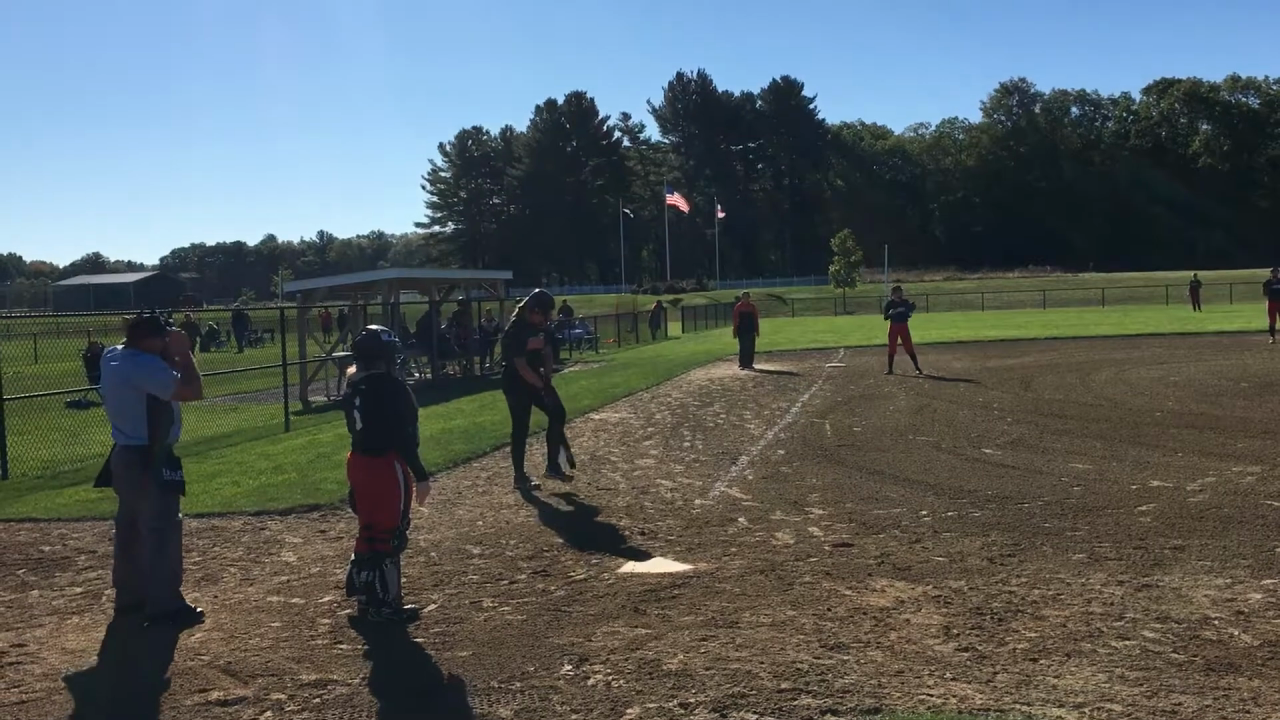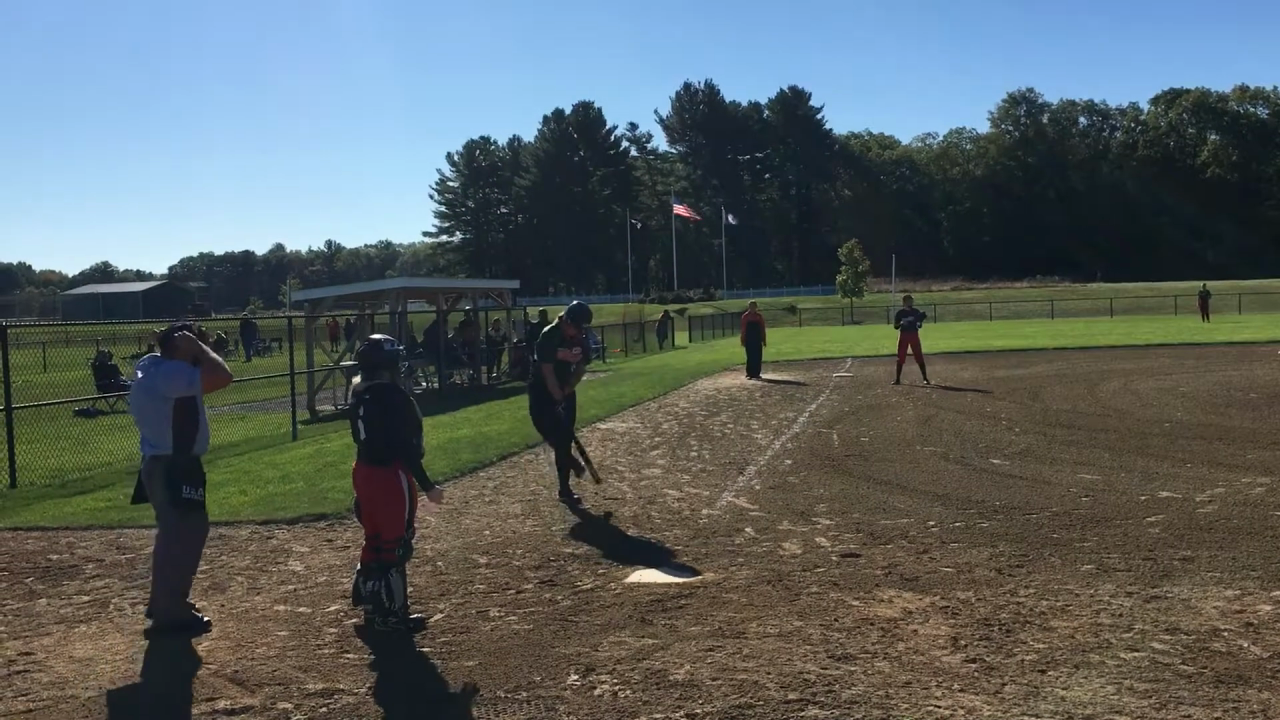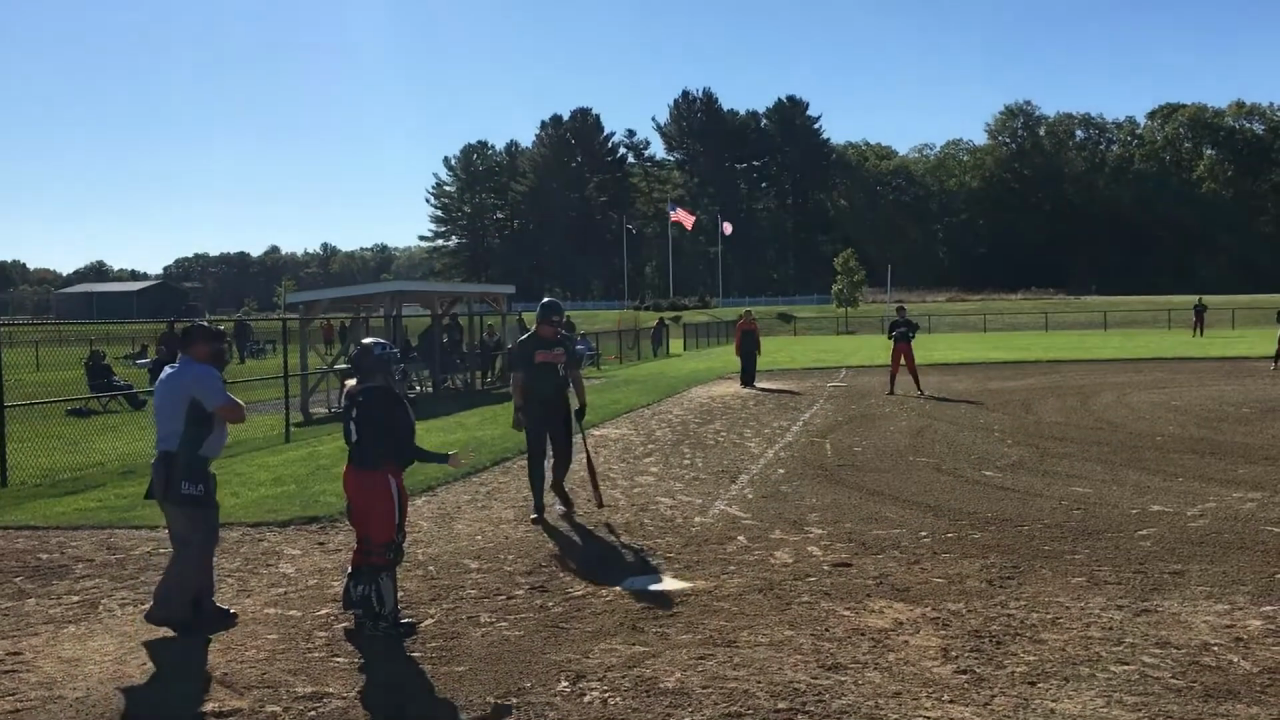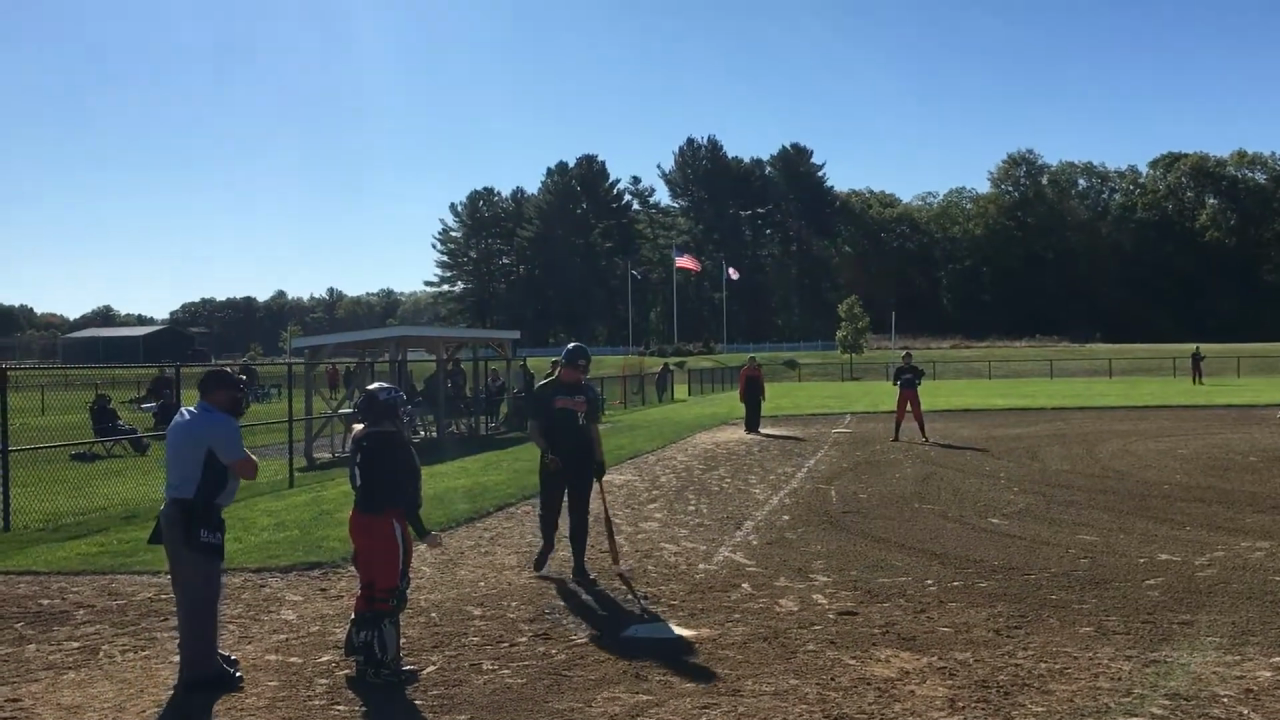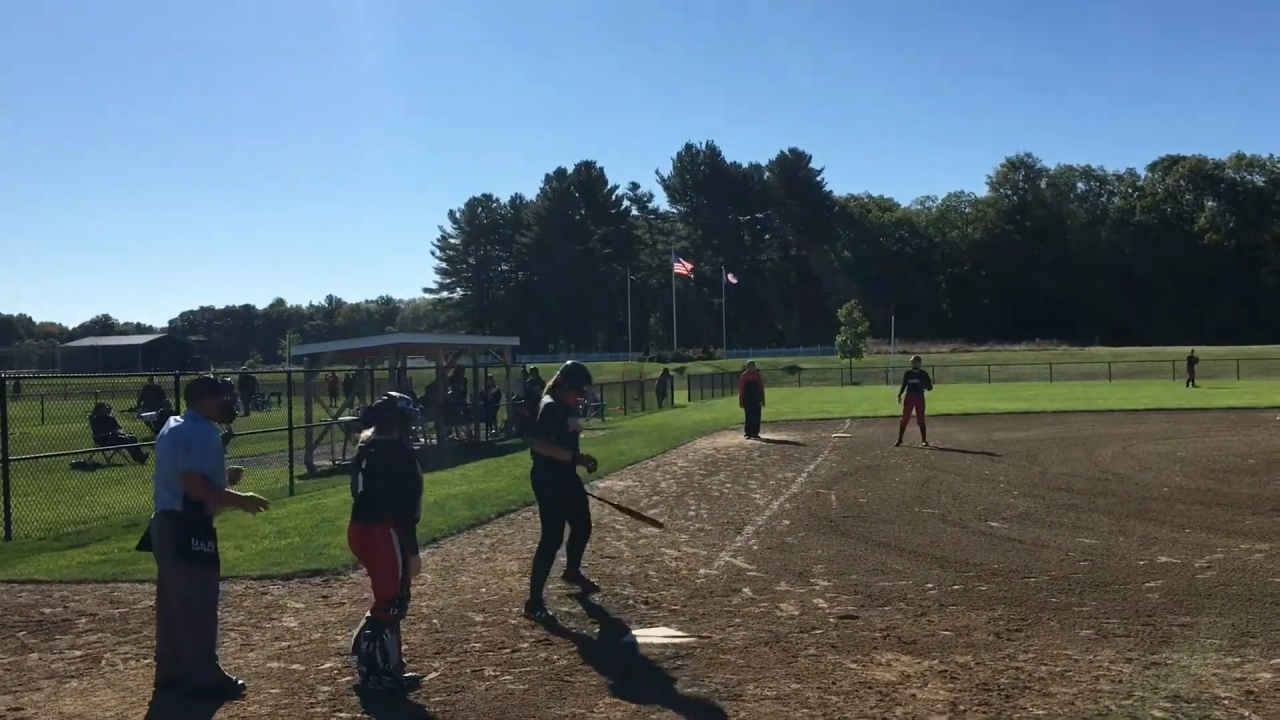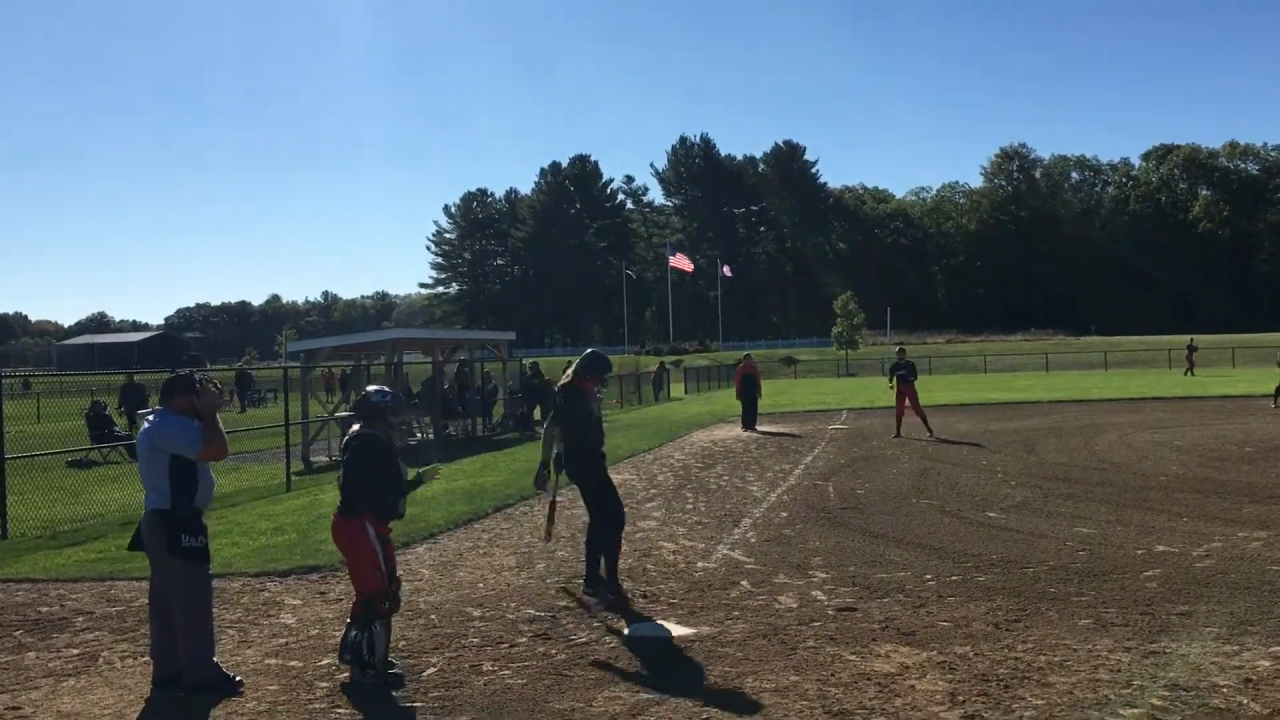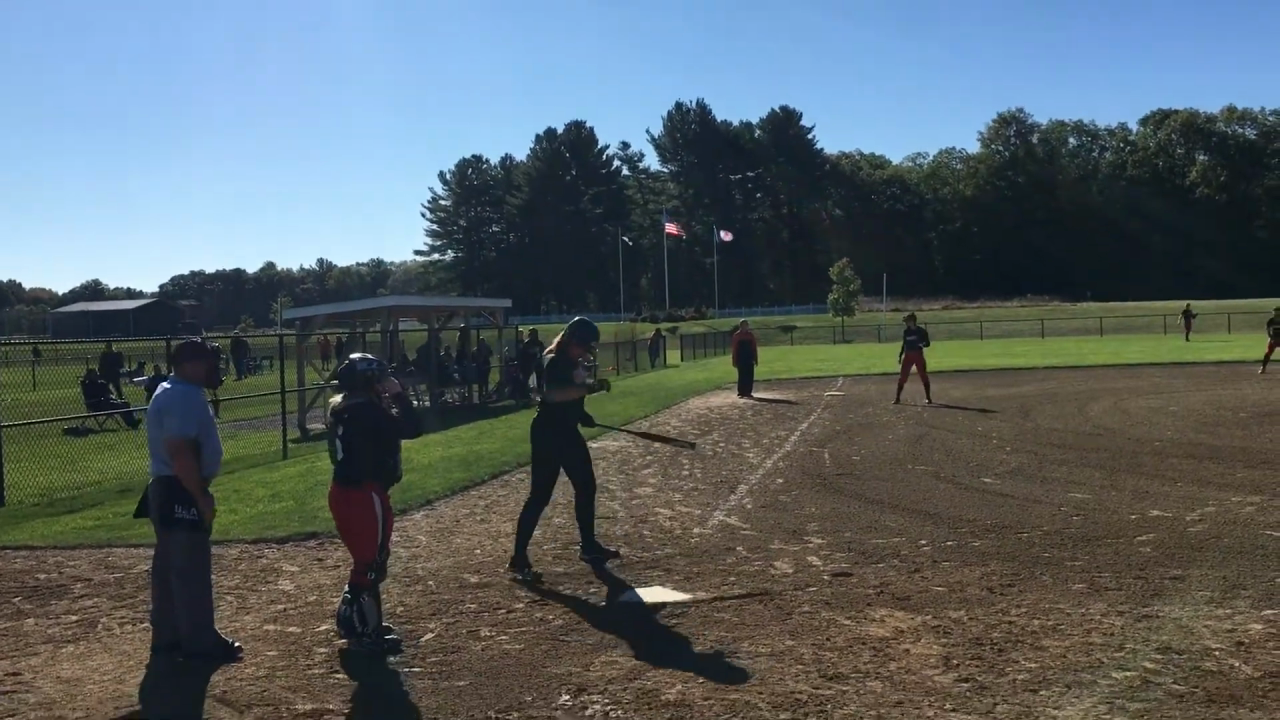
dt=0.7s
person 1, frame 1
left shoulder: (112, 358)
right shoulder: (146, 366)
right elbow: (192, 391)
right wrist: (183, 353)
left hip: (125, 456)
right hip: (150, 460)
left knee: (130, 529)
right knee: (163, 530)
left ankle: (130, 596)
right ankle: (165, 603)
person 1, frame 2
left shoulder: (149, 367)
right shoulder: (173, 373)
right elbow: (222, 377)
right wrist: (197, 347)
left hip: (162, 465)
right hip: (175, 470)
left knee: (186, 534)
right knee: (178, 541)
left ankle: (167, 603)
right ankle: (171, 614)
person 1, frame 3
left shoulder: (172, 374)
right shoulder: (201, 375)
right elbow: (235, 414)
right wrist: (229, 400)
left hip: (174, 468)
right hip: (184, 471)
left knee: (193, 540)
right knee: (198, 540)
left ankle: (199, 606)
right ankle: (168, 606)
person 1, frame 4
left shoulder: (183, 418)
right shoulder: (219, 424)
right elbow: (249, 471)
right wrist: (244, 455)
left hip: (178, 513)
right hip: (197, 519)
left knee: (193, 592)
right knee: (201, 594)
left ankle: (201, 657)
right ankle: (200, 670)
person 1, frame 5
left shoulder: (174, 426)
right shoulder: (201, 431)
right elbow: (196, 486)
right wrist: (241, 500)
left hip: (167, 523)
right hip: (188, 528)
left knee: (173, 601)
right knee: (199, 602)
left ankle: (172, 671)
right ankle: (203, 677)
person 1, frame 6
left shoulder: (156, 424)
right shoulder: (172, 426)
left elbow: (204, 450)
right elbow: (216, 451)
left wrist: (204, 415)
right wrist: (210, 413)
left hip: (161, 521)
right hip: (177, 524)
left knee: (165, 597)
right knee: (193, 597)
left ankle: (168, 670)
right ankle: (201, 674)
person 1, frame 7
left shoulder: (168, 392)
right shoulder: (186, 396)
right elbow: (181, 453)
right wrist: (202, 499)
left hip: (165, 489)
right hip: (181, 494)
left knee: (169, 564)
right knee: (192, 567)
left ankle: (167, 636)
right ankle: (200, 642)
person 2, frame 1
left shoulder: (354, 386)
right shoulder: (390, 387)
left elbow: (357, 428)
right elbow: (402, 436)
right wrist: (421, 475)
left hip: (360, 463)
right hip: (386, 465)
left knee: (369, 531)
right knee: (390, 535)
left ankle: (366, 598)
right ankle: (385, 604)
person 2, frame 2
left shoulder: (359, 394)
right shoulder: (394, 396)
left elbow: (365, 437)
right elbow: (406, 446)
right wrist: (426, 485)
left hip: (365, 471)
right hip: (390, 475)
left knee: (375, 540)
right knee: (395, 544)
left ankle: (372, 605)
right ankle: (391, 613)
person 2, frame 3
left shoulder: (353, 395)
right shoulder: (386, 398)
right elbow: (403, 447)
right wrist: (445, 457)
left hip: (356, 474)
right hip: (381, 478)
left knee: (367, 543)
right knee: (386, 547)
left ankle: (364, 609)
right ankle: (382, 617)
person 2, frame 4
left shoulder: (362, 439)
right shoulder: (392, 443)
right elbow: (403, 492)
right wrist: (423, 532)
left hip: (363, 519)
right hip: (385, 523)
left knee: (371, 589)
right knee: (390, 594)
left ankle: (366, 657)
right ankle: (382, 665)
person 2, frame 5
left shoulder: (367, 447)
right shoulder: (397, 452)
right elbow: (401, 505)
right wrist: (412, 550)
left hip: (361, 529)
right hip: (382, 532)
left knee: (388, 596)
right knee: (392, 602)
left ankle: (369, 659)
right ankle: (382, 673)
person 2, frame 6
left shoulder: (360, 440)
right shoulder: (374, 445)
right elbow: (392, 491)
left hip: (350, 523)
right hip: (364, 526)
left knee: (368, 595)
right knee: (384, 597)
left ankle: (361, 660)
right ankle: (367, 667)
person 2, frame 7
left shoulder: (340, 410)
right shoulder: (369, 412)
right elbow: (412, 429)
left wrist: (388, 400)
right wrist: (399, 395)
left hip: (343, 493)
right hip: (365, 496)
left knee: (365, 561)
right knee: (371, 565)
left ankle: (358, 624)
right ankle: (364, 634)
person 3, frame 1
left shoulder: (539, 326)
right shoulder: (515, 330)
left elbow: (545, 350)
right elbow: (521, 366)
left wrist: (547, 374)
right wrist: (542, 387)
left hip: (537, 379)
right hip: (516, 383)
left knee: (558, 414)
right knee: (521, 428)
left ankle: (553, 466)
right ankle: (519, 476)
person 3, frame 2
left shoulder: (581, 340)
right shoulder: (549, 336)
left elbow: (580, 369)
right elbow: (547, 372)
left wrist: (565, 394)
right wrist: (557, 401)
left hip: (564, 392)
right hip: (542, 390)
left knee: (565, 438)
right knee: (544, 425)
left ankle: (564, 488)
right ankle: (572, 462)
person 3, frame 3
left shoulder: (565, 342)
right shoulder: (525, 344)
left elbow: (575, 375)
right elbow: (517, 380)
left wrist: (582, 404)
right wrist: (519, 410)
left hip: (559, 404)
right hip: (534, 406)
left knee: (564, 452)
right knee: (536, 456)
left ankle: (558, 484)
right ankle: (538, 505)
person 3, frame 4
left shoulder: (588, 392)
right shoulder: (544, 390)
left elbow: (593, 428)
right elbow: (533, 427)
left wrist: (599, 460)
right wrist: (545, 452)
left hip: (582, 459)
right hip: (554, 459)
left knee: (580, 514)
right knee: (549, 510)
left ankle: (579, 566)
right ankle: (547, 544)
person 3, frame 5
left shoulder: (567, 408)
right shoulder: (550, 408)
right elbow: (539, 444)
left wrist: (578, 461)
right wrist: (576, 457)
left hip: (566, 475)
right hip: (548, 477)
left knee: (582, 525)
right knee: (552, 538)
left ankle: (572, 571)
right ankle: (534, 602)
person 3, frame 6
left shoulder: (584, 394)
right shoulder: (571, 396)
right elbow: (553, 429)
left wrist: (560, 455)
right wrist: (544, 466)
left hip: (590, 461)
right hip: (583, 463)
left knee: (602, 519)
right knee: (614, 517)
left ankle: (593, 579)
right ankle: (611, 584)
person 3, frame 7
left shoulder: (572, 361)
right shoulder: (557, 361)
right elbow: (553, 394)
left wrist: (580, 413)
right wrist: (588, 388)
left hip: (567, 431)
right hip: (547, 433)
left knee: (585, 487)
right knee: (541, 495)
left ankle: (589, 546)
right ankle: (519, 559)
